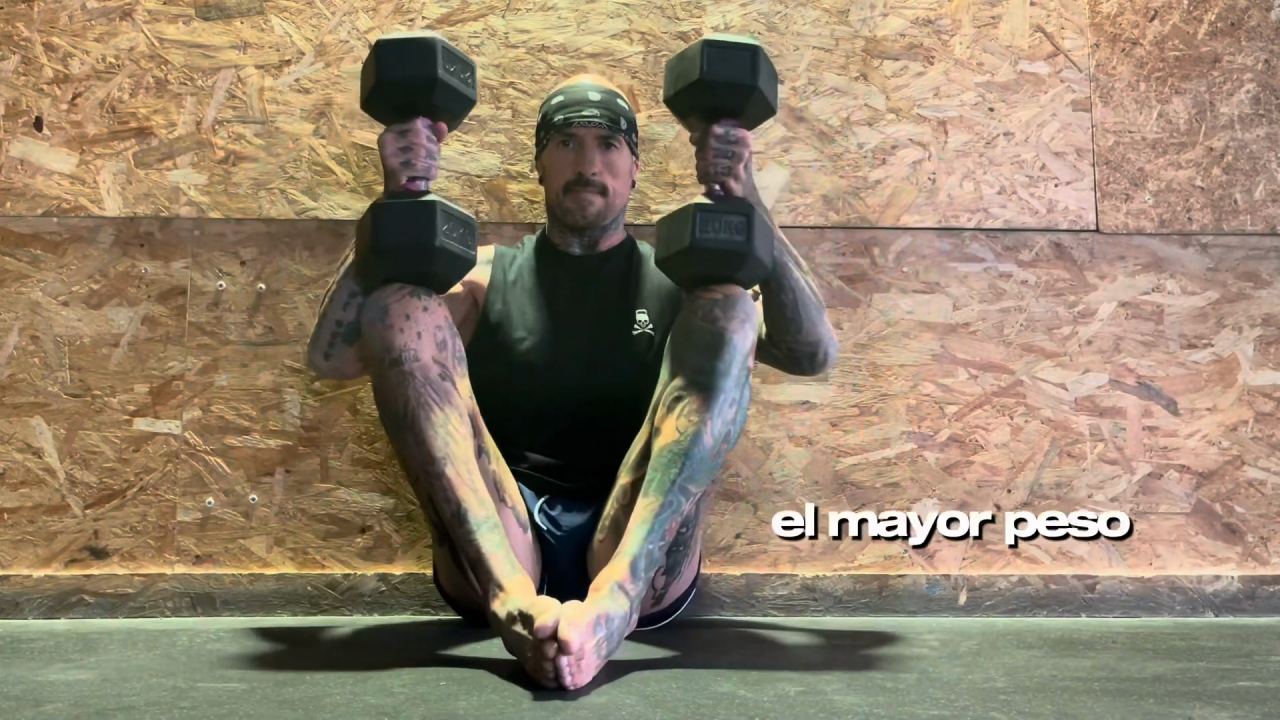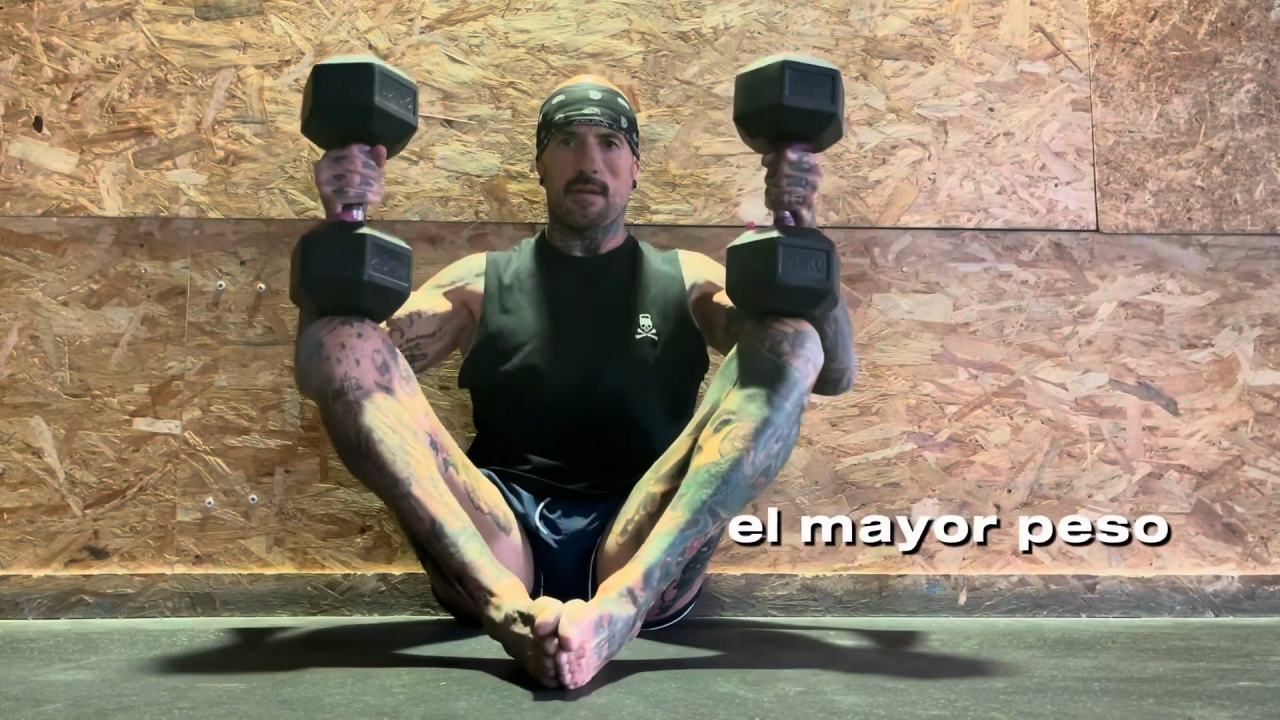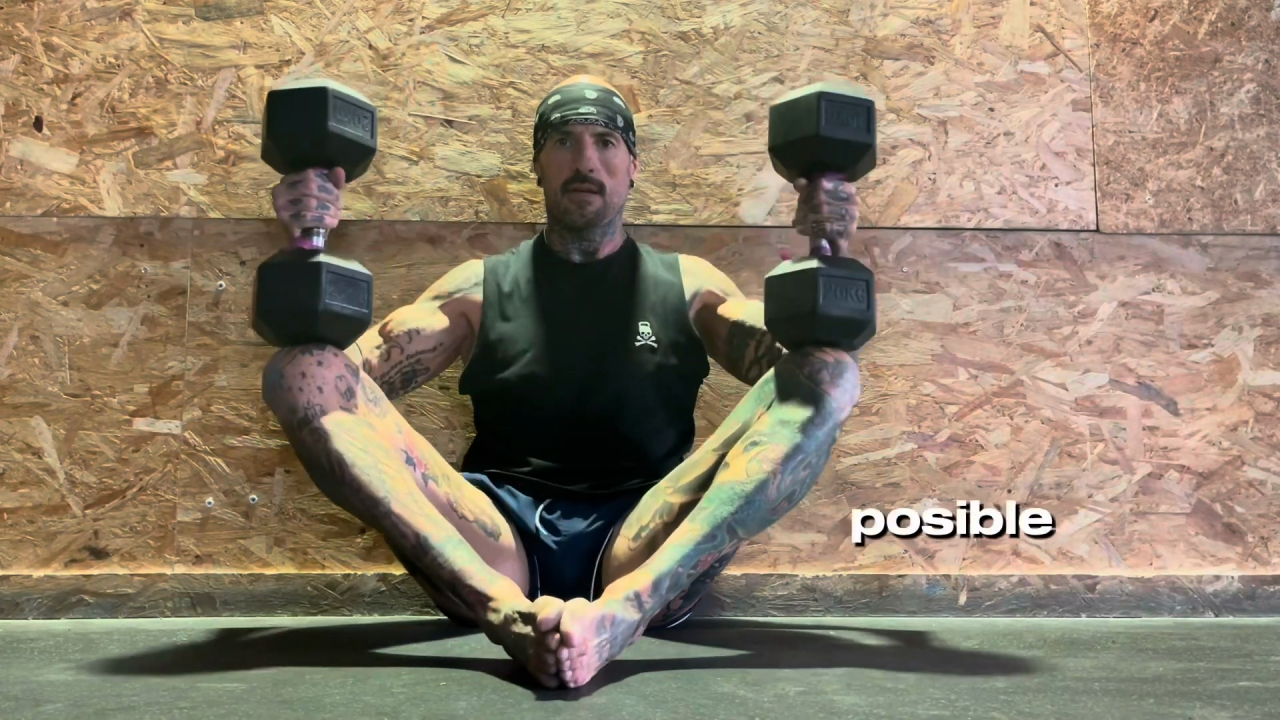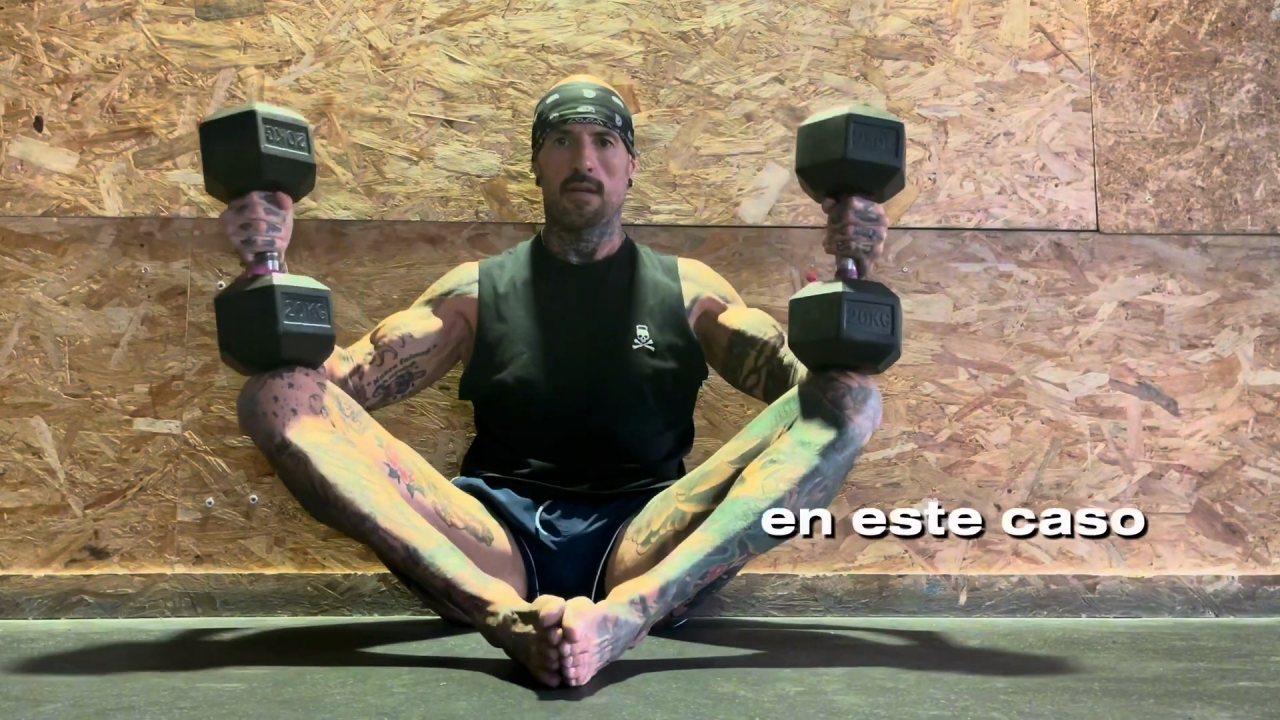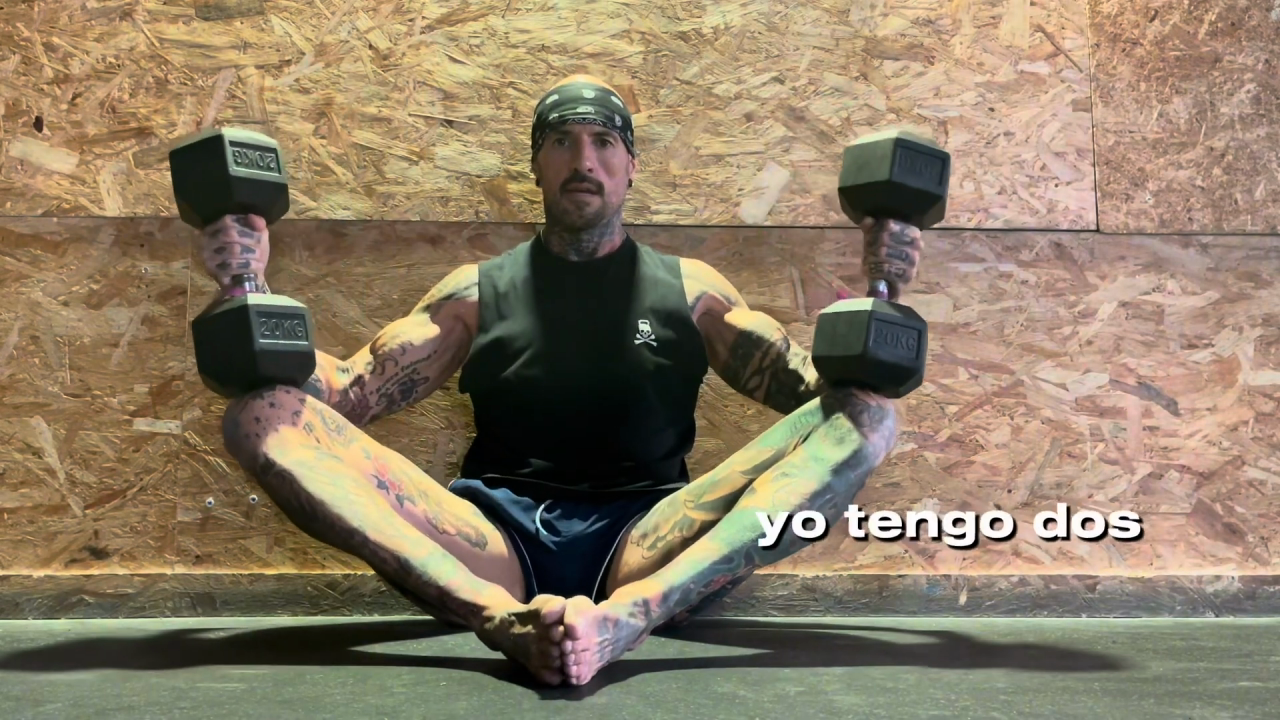
dt=0.5s
person 1, frame 1
left shoulder: (680, 280)
right shoulder: (482, 278)
left elbow: (812, 352)
right elbow: (331, 356)
left wrist: (744, 201)
right wrist: (398, 200)
left hip: (640, 561)
right hip: (497, 555)
left knee: (725, 311)
right knee: (402, 311)
left ankle: (608, 610)
right ankle: (515, 608)
person 1, frame 2
left shoulder: (688, 280)
right shoulder: (481, 281)
left elbow: (833, 373)
right elbow: (327, 373)
left wrist: (798, 227)
left hip: (646, 558)
right hip: (497, 550)
left knee: (793, 346)
right knee: (333, 348)
left ankle: (615, 611)
right ankle: (512, 612)
person 1, frame 3
left shoulder: (688, 284)
right shoulder: (478, 288)
left elbow: (824, 385)
right elbow: (335, 386)
left wrist: (826, 254)
left hip: (647, 555)
right hip: (495, 548)
left knee: (828, 374)
right knee: (300, 375)
left ankle: (618, 612)
right ankle: (511, 613)
person 1, frame 4
left shoulder: (687, 288)
right shoulder: (476, 289)
left elbow: (823, 390)
right elbow: (342, 387)
left wrist: (851, 278)
right wrist: (272, 268)
left hip: (644, 555)
right hip: (496, 548)
left knee: (848, 402)
right knee: (276, 398)
left ankle: (622, 615)
right ankle: (507, 614)
person 1, frame 5
left shoulder: (689, 287)
right shoulder: (477, 290)
left elbow: (818, 392)
right elbow: (348, 398)
right wrist: (254, 291)
left hip: (647, 552)
right hip: (495, 544)
left knee: (859, 420)
right knee: (263, 416)
left ankle: (622, 616)
right ankle: (505, 616)
